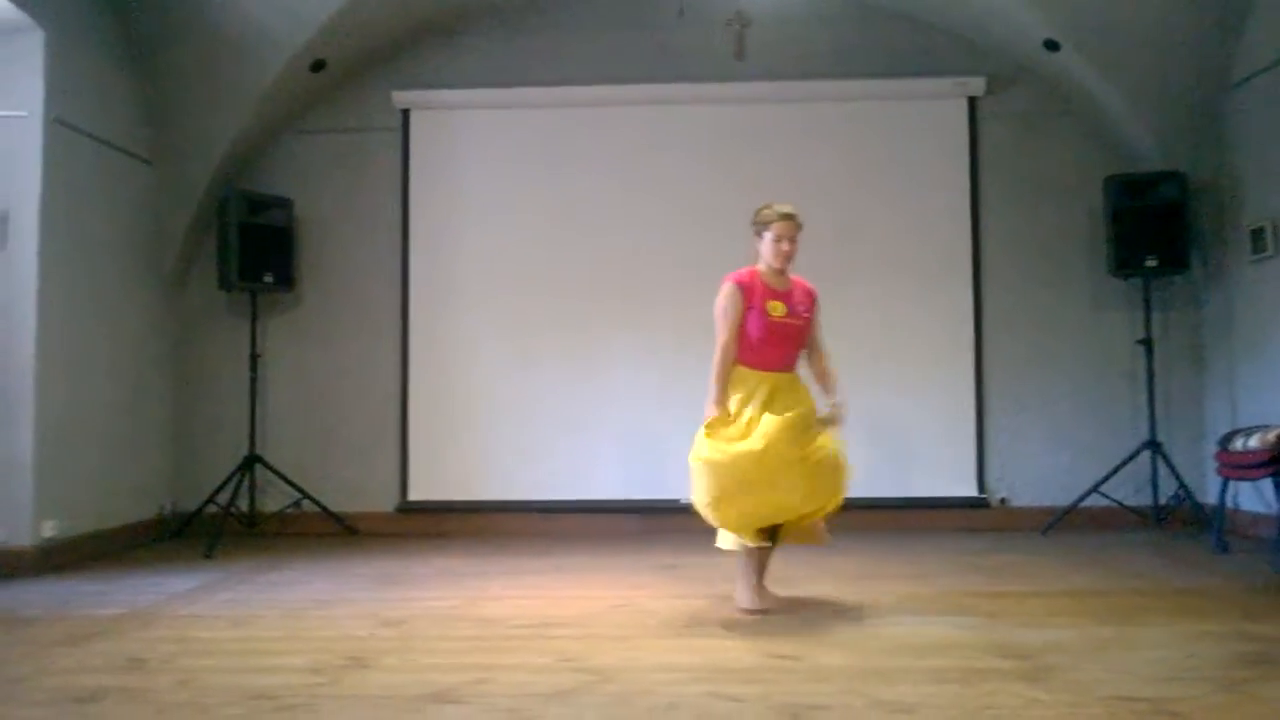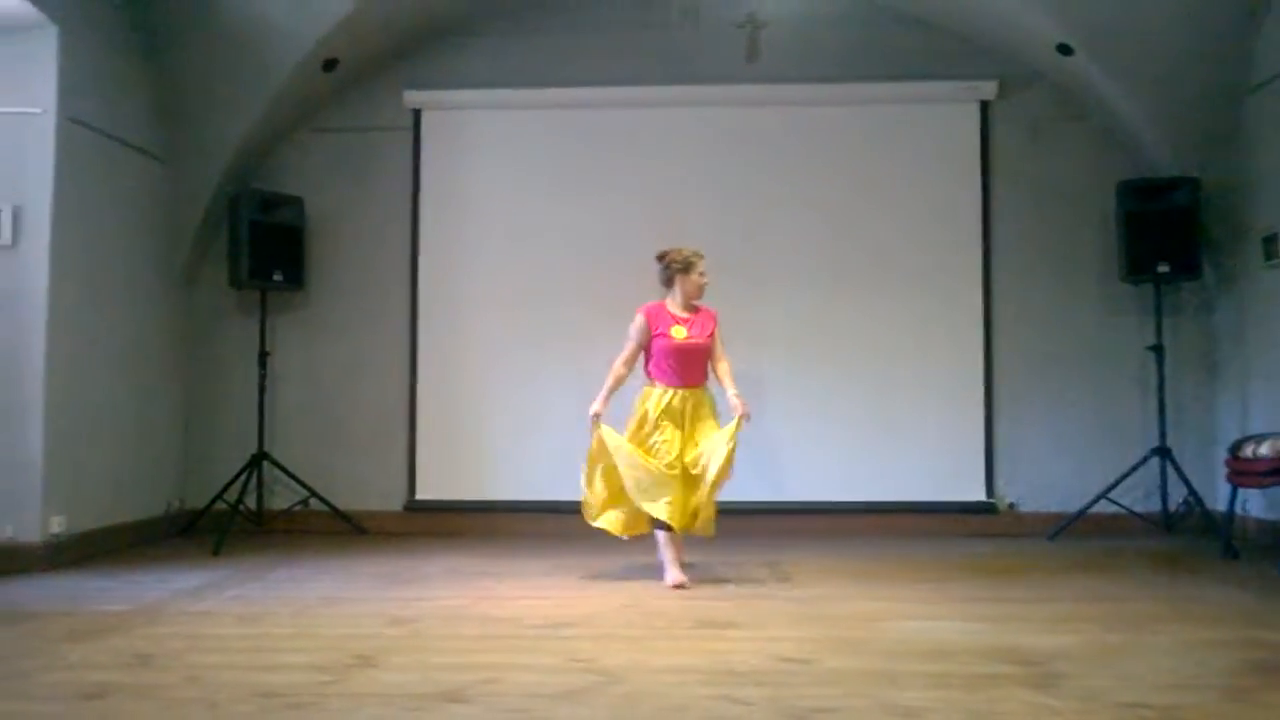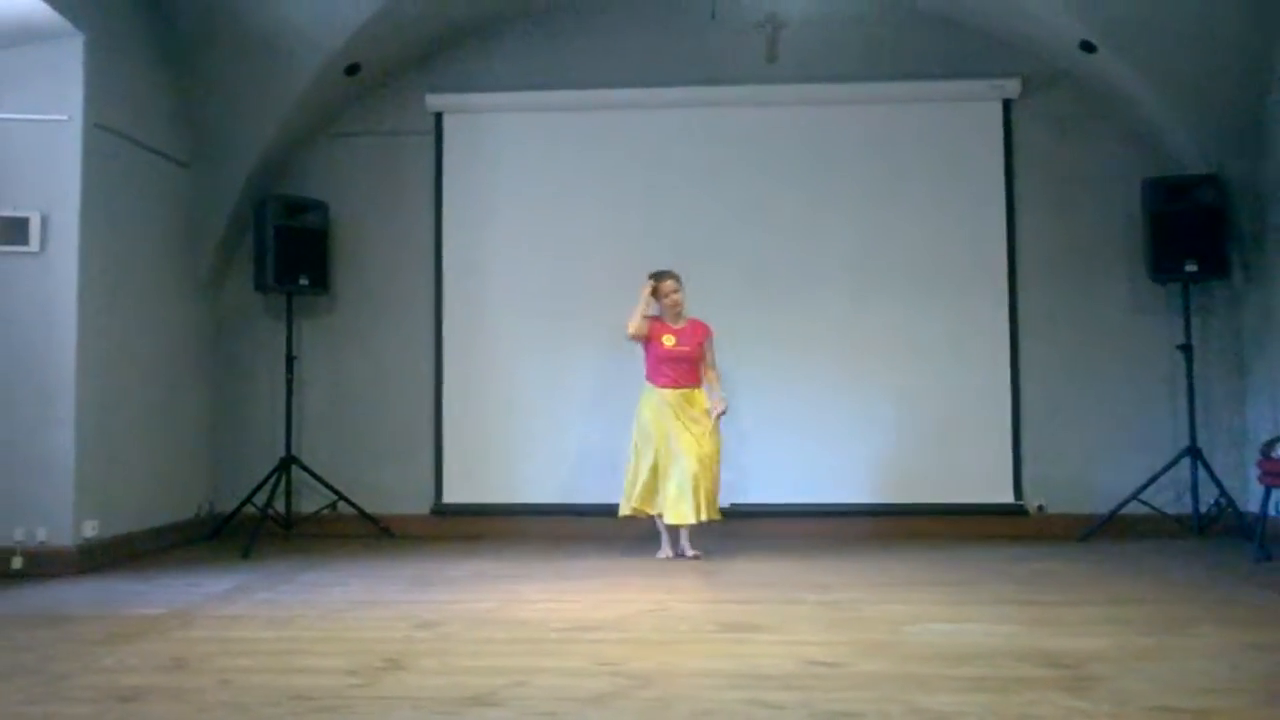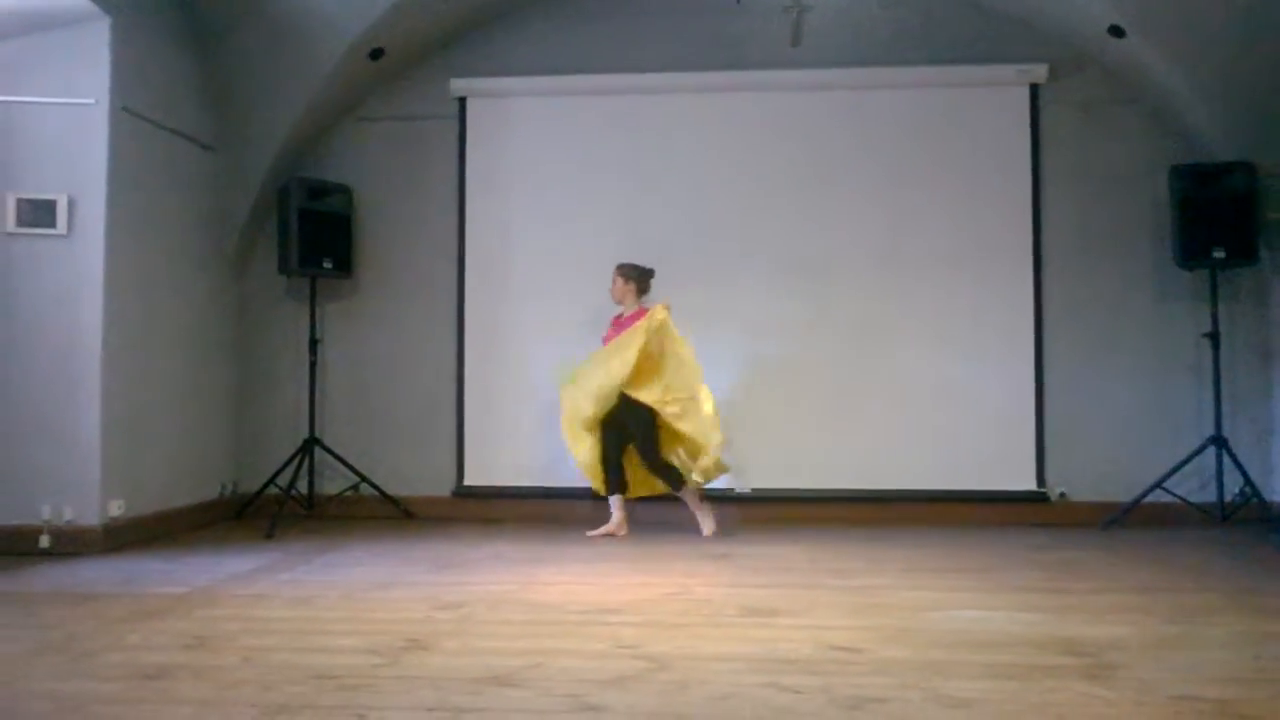
dt=1s
person 1, frame 1
left shoulder: (805, 294)
right shoulder: (738, 286)
left elbow: (814, 352)
right elbow: (724, 347)
left wrist: (832, 399)
right wrist: (716, 402)
left hip: (788, 395)
right hip: (745, 393)
left knee: (780, 487)
right knee: (751, 484)
left ankle: (754, 581)
right ankle: (748, 584)
person 1, frame 2
left shoulder: (708, 317)
right shoulder: (649, 315)
left elbow: (719, 361)
right elbow: (625, 362)
left wrist: (733, 394)
right wrist: (602, 399)
left hip: (697, 407)
right hip: (660, 405)
left knee: (692, 480)
right knee: (662, 480)
left ankle: (671, 551)
right ankle: (671, 565)
person 1, frame 3
left shoulder: (701, 329)
right shoulder: (650, 326)
left elbow: (709, 369)
right elbow: (631, 332)
left wrist: (717, 396)
right wrist: (643, 297)
left hip: (691, 404)
right hip: (657, 405)
left knee: (692, 466)
right knee: (659, 468)
left ankle: (685, 539)
right ankle: (666, 541)
person 1, frame 4
left shoulder: (645, 319)
right shoulder: (616, 321)
left hip: (638, 399)
right hip: (616, 399)
left knee: (651, 459)
right knee: (610, 457)
left ankle: (702, 510)
right ankle: (617, 521)
